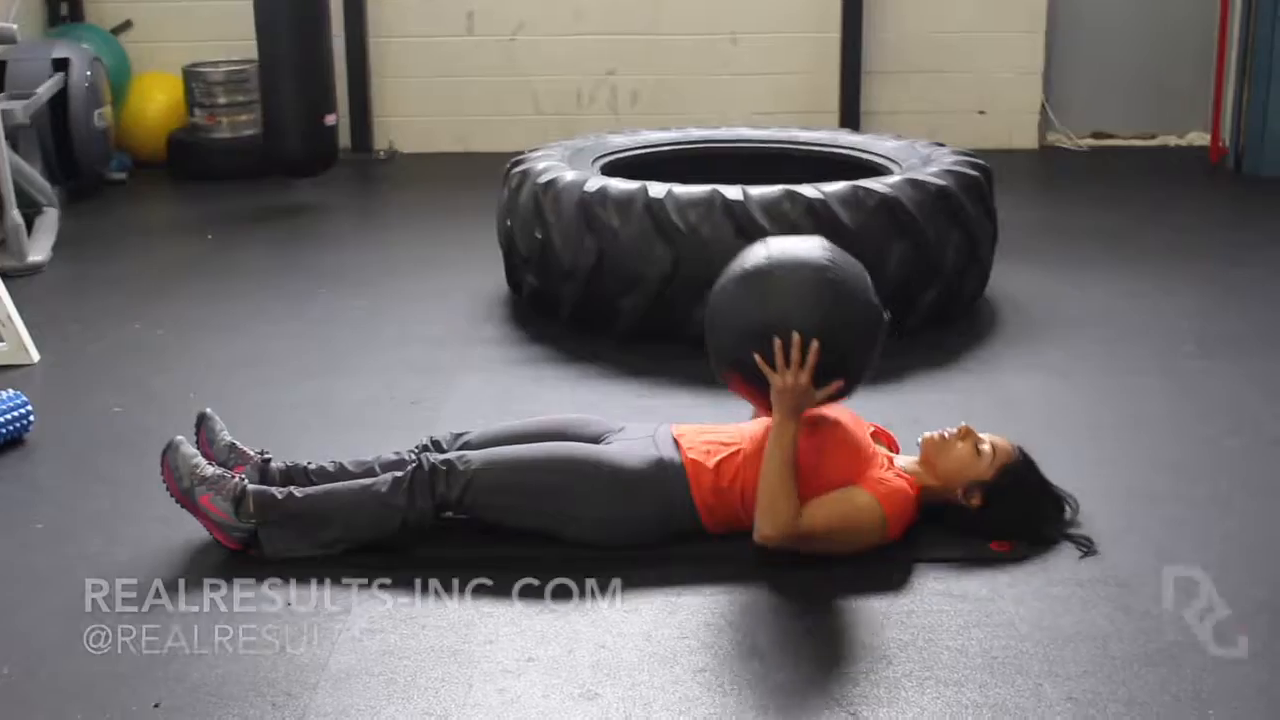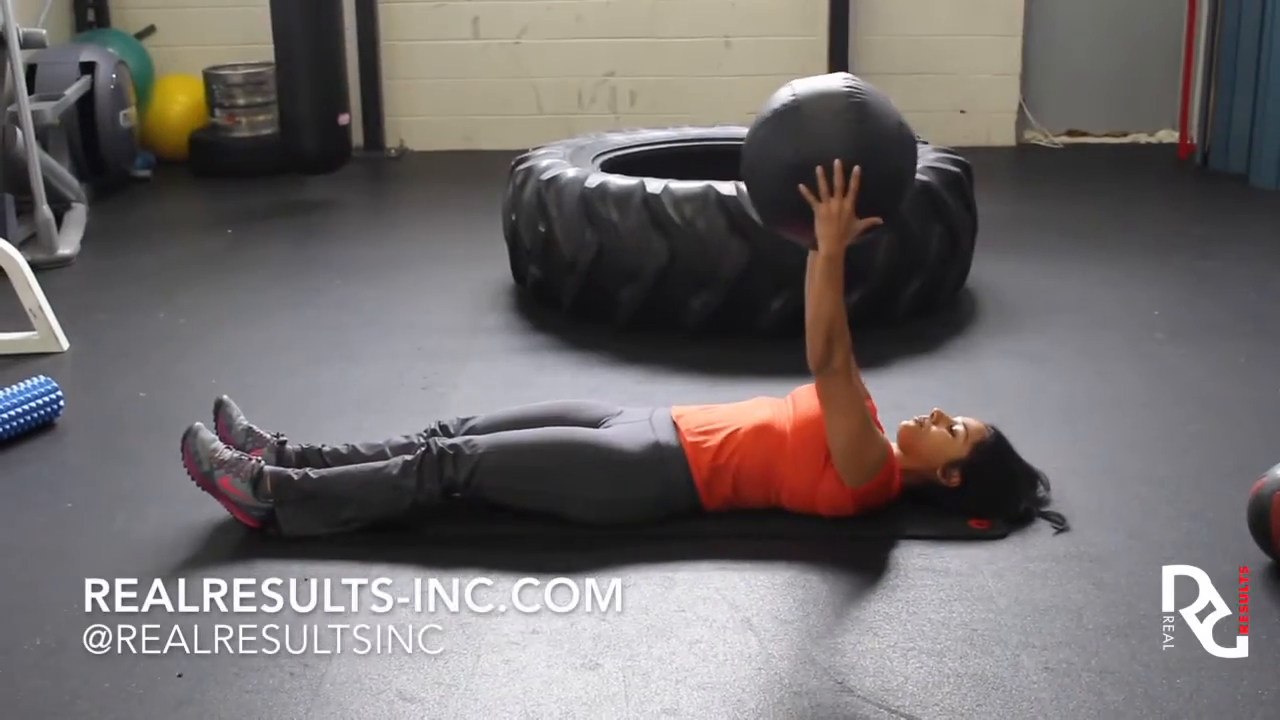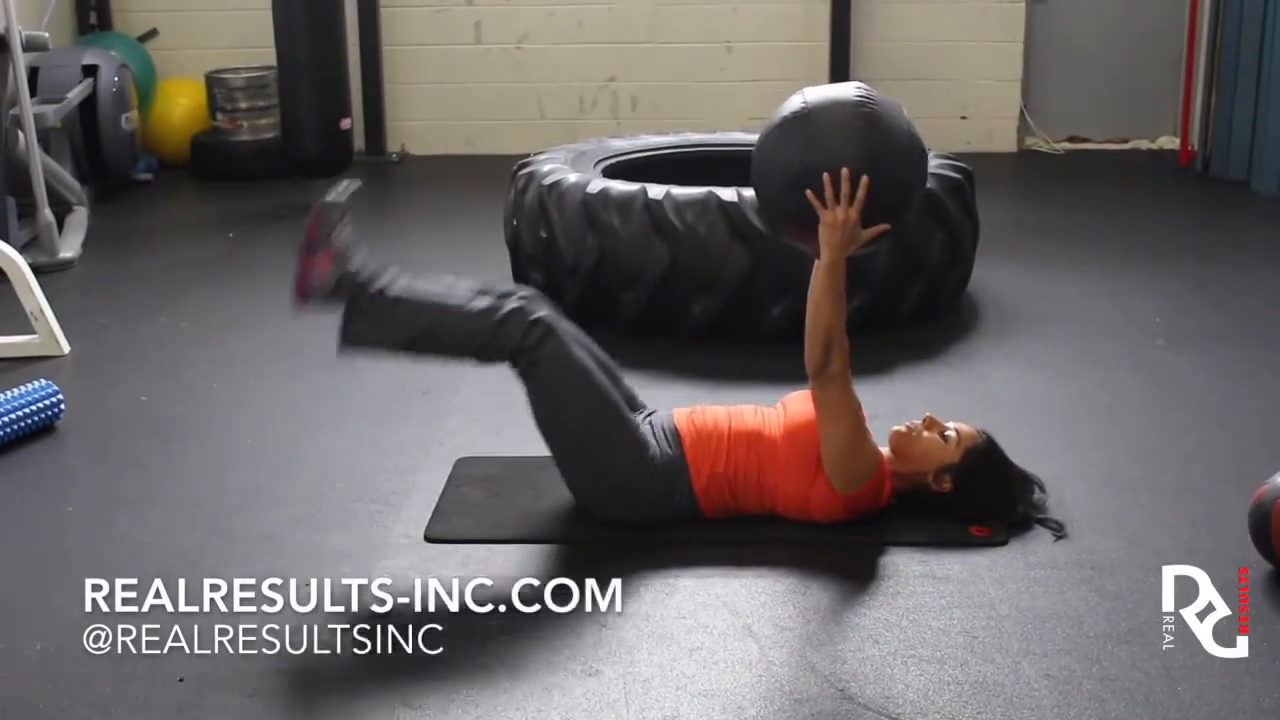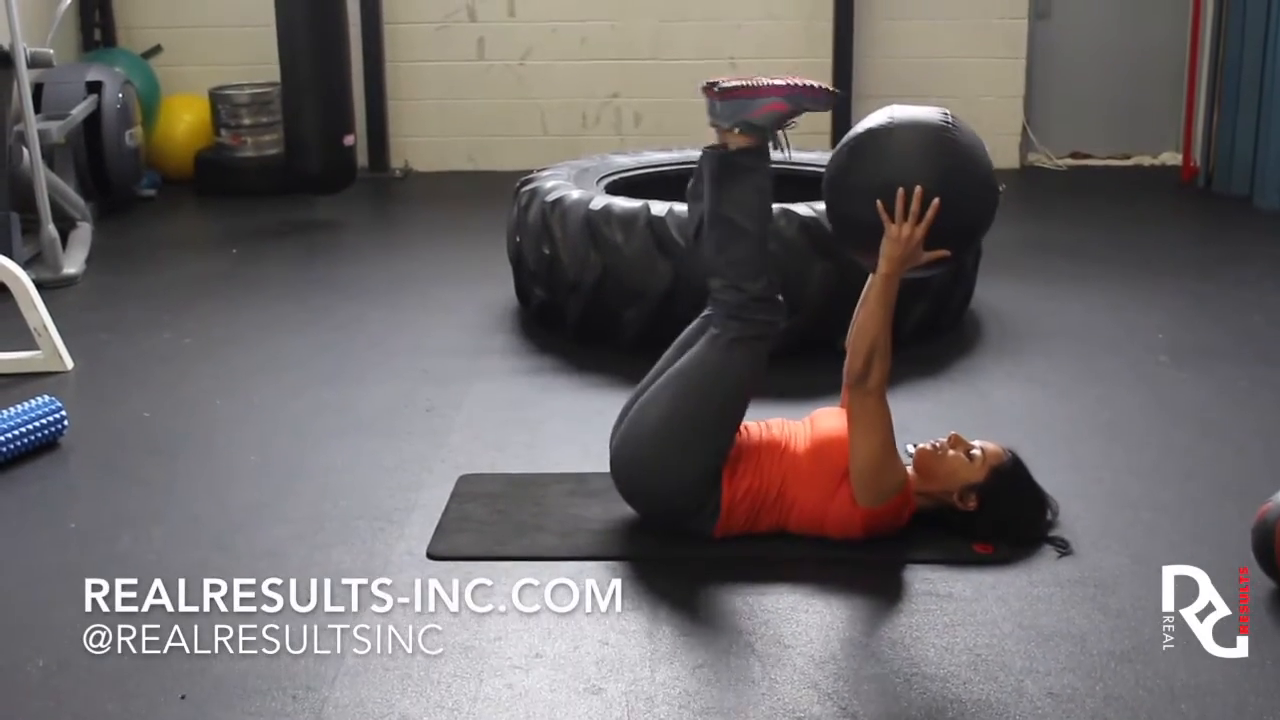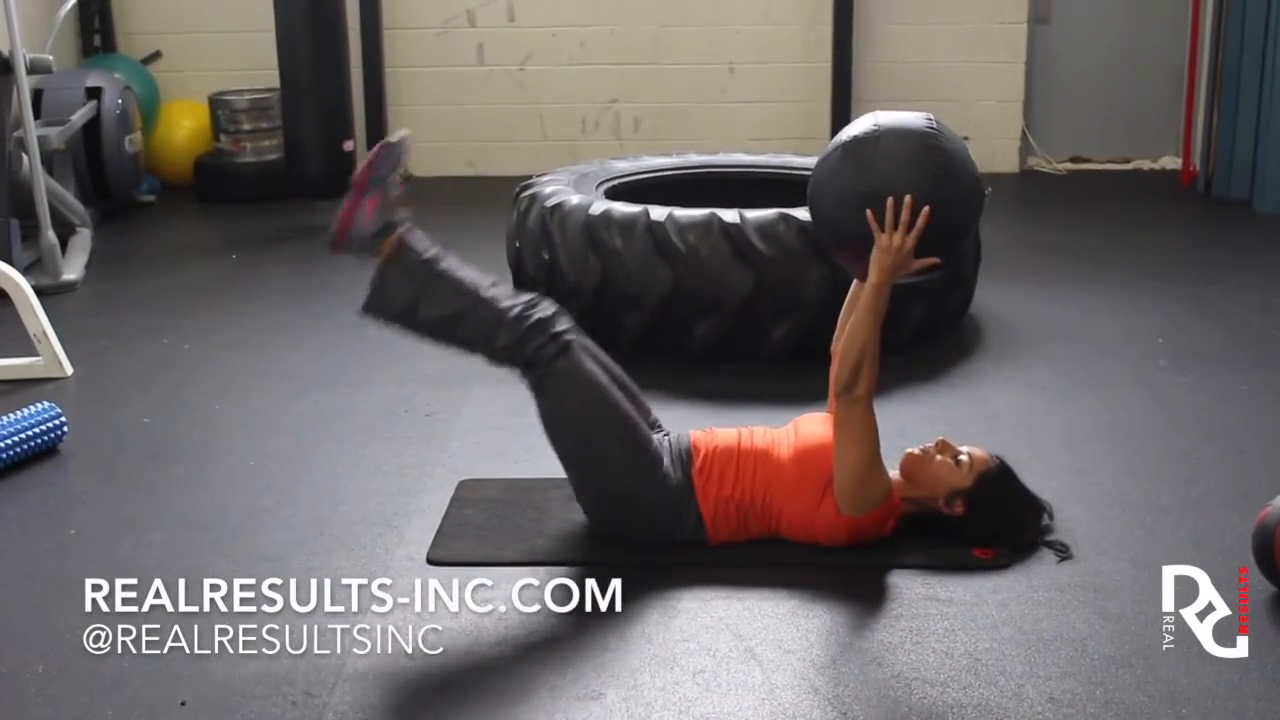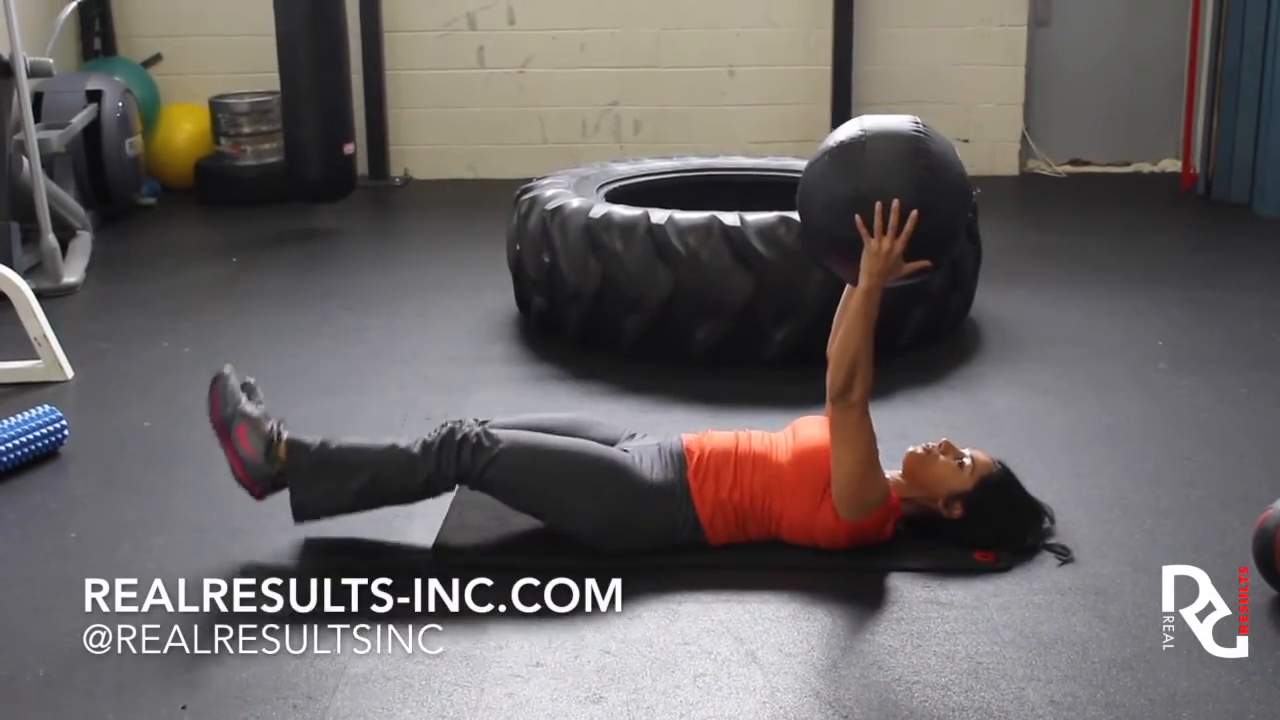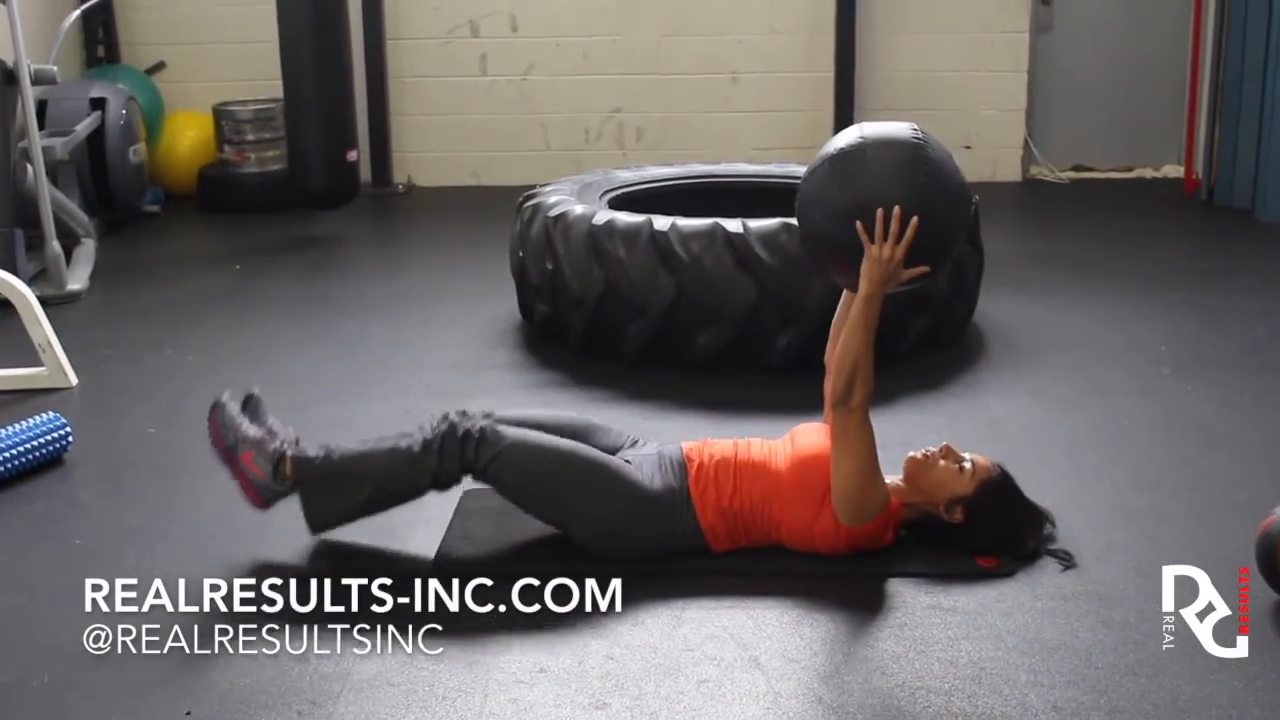
dt=0.7s
person 1, frame 1
left shoulder: (887, 505)
right shoulder: (881, 445)
left elbow: (773, 530)
left wrist: (789, 410)
right wrist: (790, 387)
left hip: (653, 496)
right hip: (660, 445)
left knee: (444, 484)
right knee: (449, 449)
left ankle: (257, 518)
right ankle: (267, 477)
person 1, frame 2
left shoulder: (872, 475)
right shoulder: (865, 435)
left elbow: (828, 359)
right elbow: (834, 362)
left wrist: (831, 245)
right wrist: (824, 241)
left hip: (651, 477)
right hip: (657, 433)
left knee: (449, 469)
right knee: (453, 433)
left ankle: (273, 497)
right ankle: (283, 459)
person 1, frame 3
left shoulder: (860, 483)
right shoulder: (867, 455)
left elbow: (826, 371)
right elbow: (832, 380)
left wrist: (833, 257)
right wrist: (830, 247)
left hip: (644, 480)
right hip: (657, 435)
left knee: (525, 324)
right knee: (525, 315)
left ankle: (353, 287)
right ankle: (360, 288)
person 1, frame 4
left shoulder: (885, 500)
right shoulder: (885, 473)
left elbow: (865, 380)
right elbow: (861, 362)
left wrist: (890, 270)
right wrist: (885, 262)
left hip: (660, 471)
right hip: (658, 458)
left knee: (748, 315)
right knee: (737, 305)
left ankle: (745, 138)
right ankle: (736, 138)
person 1, frame 5
left shoulder: (872, 510)
right shoulder: (883, 490)
left elbow: (849, 390)
right elbow: (845, 363)
left wrist: (879, 280)
right wrist: (870, 271)
left hip: (653, 500)
right hip: (665, 464)
left knee: (543, 336)
right knee: (547, 334)
left ankle: (387, 244)
right ankle: (394, 242)
person 1, frame 6
left shoulder: (868, 512)
right shoulder: (878, 482)
left elbow: (845, 393)
right elbow: (841, 372)
left wrist: (870, 282)
right wrist: (863, 276)
left hip: (650, 505)
right hip: (660, 463)
left knee: (465, 451)
right knee: (479, 432)
left ankle: (281, 460)
right ankle: (289, 452)
person 1, frame 7
left shoulder: (869, 516)
right shoulder: (876, 491)
left elbow: (848, 401)
right elbow: (837, 371)
left wrist: (873, 288)
right wrist: (859, 277)
left hip: (652, 514)
right hip: (660, 467)
left knee: (469, 442)
right knee: (480, 426)
left ankle: (288, 471)
right ankle: (298, 461)
